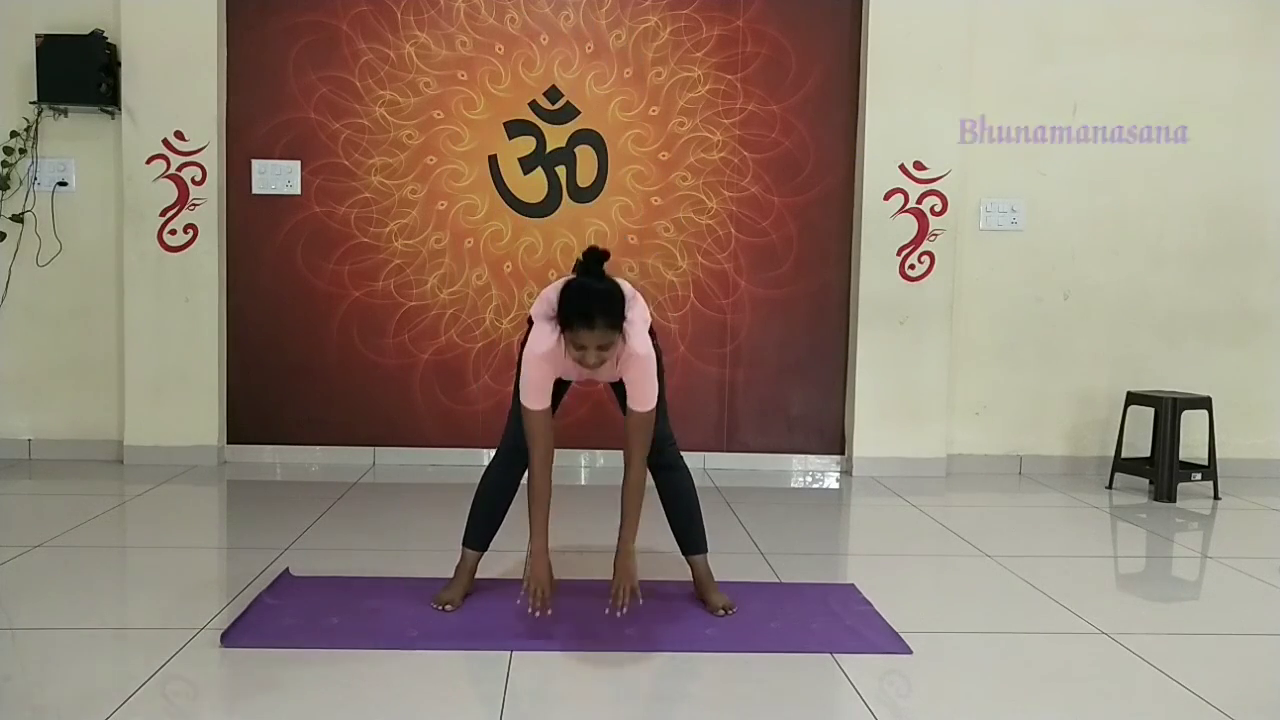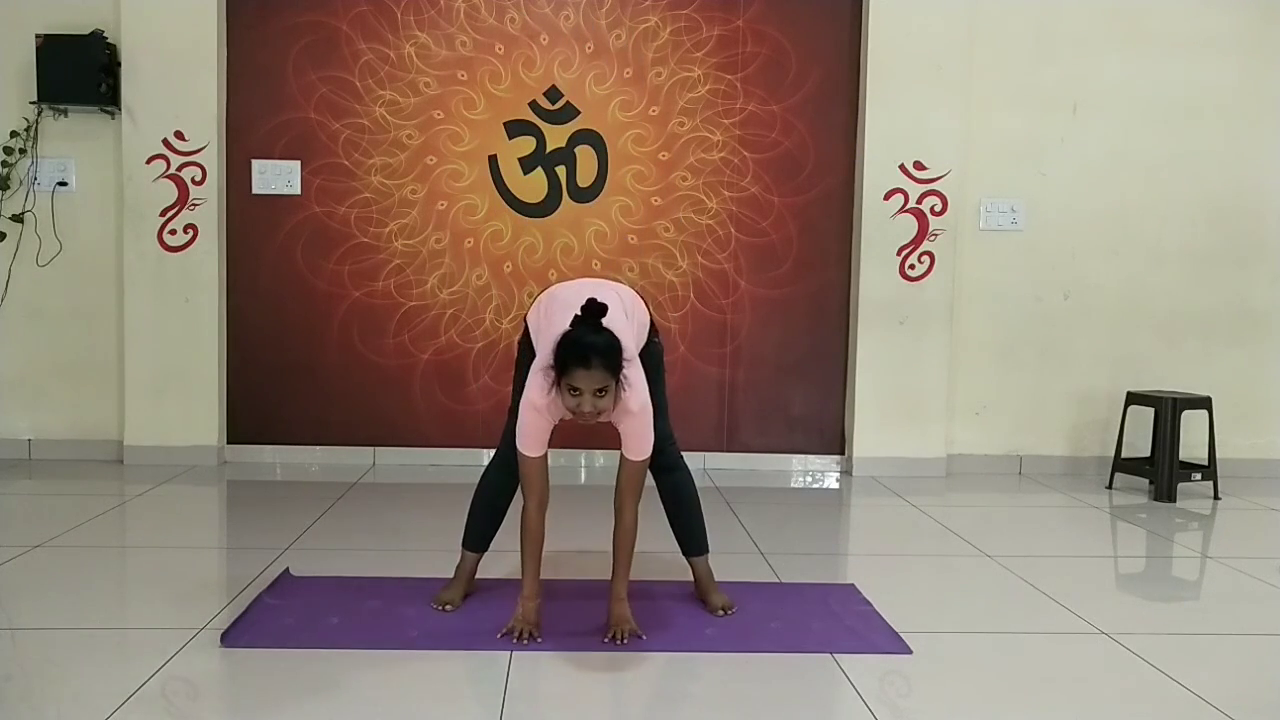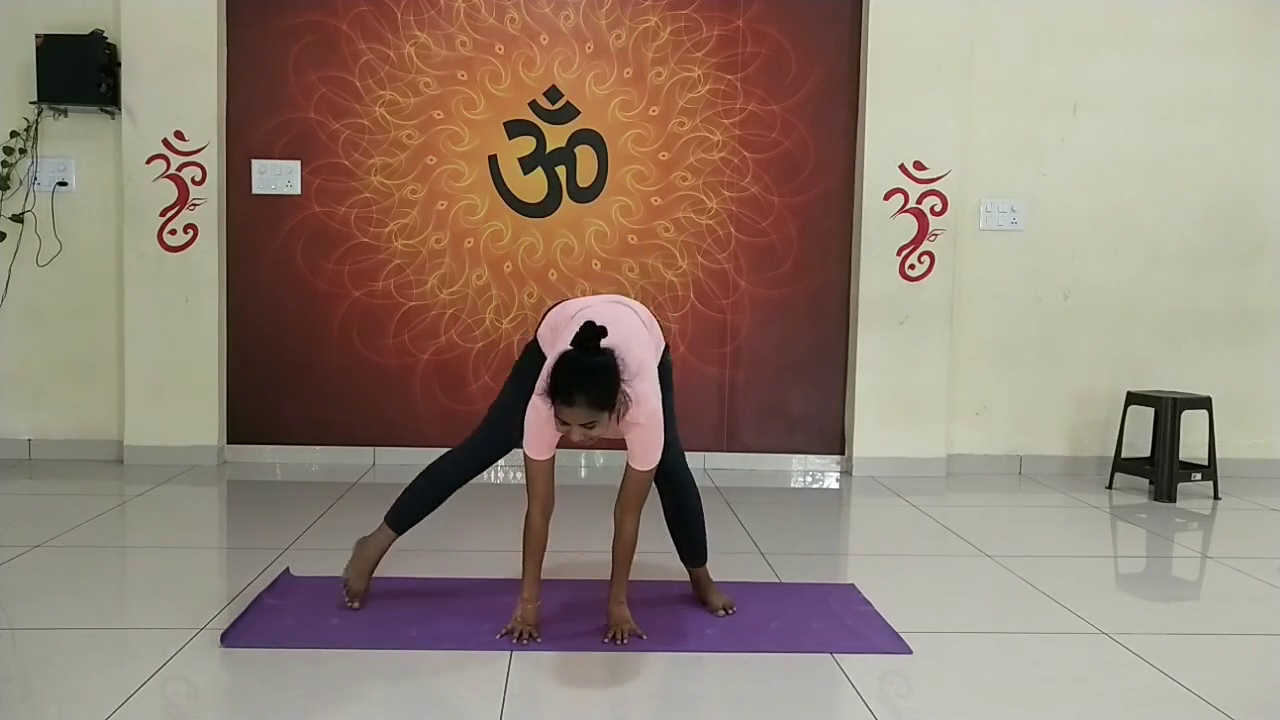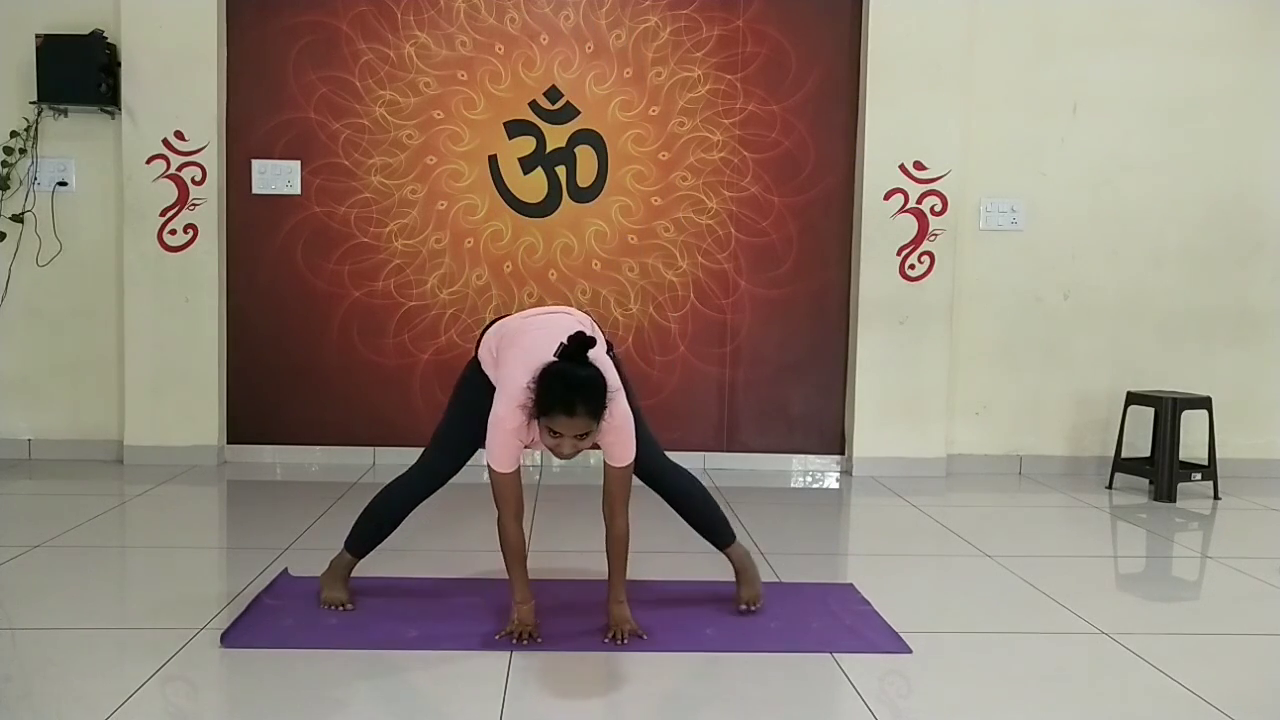
dt=0.4s
person 1, frame 1
left shoulder: (638, 347)
right shoulder: (541, 347)
left elbow: (637, 459)
right elbow: (539, 459)
left wrist: (626, 552)
right wrist: (538, 551)
left hip: (625, 337)
left knee: (663, 450)
right knee: (515, 448)
left ankle: (702, 574)
right ankle: (465, 570)
person 1, frame 2
left shoulder: (634, 398)
right shoulder: (540, 393)
left elbow: (627, 506)
right elbow: (534, 504)
left wrist: (619, 599)
right wrist: (528, 598)
left knee: (664, 455)
right knee: (510, 456)
left ankle: (703, 576)
right ankle: (465, 571)
person 1, frame 3
left shoulder: (643, 408)
right shoulder: (543, 402)
left elbow: (629, 514)
right elbow: (539, 509)
left wrist: (617, 602)
right wrist: (528, 600)
right hip: (558, 331)
left knee: (670, 469)
right knee: (477, 451)
left ankle: (700, 578)
right ankle: (376, 544)
person 1, frame 4
left shoulder: (615, 411)
right shoulder: (510, 412)
left elbow: (617, 512)
right elbow: (510, 516)
left wrist: (618, 601)
right wrist: (523, 602)
right hip: (498, 349)
left knee: (656, 467)
right knee: (429, 473)
left ankle: (739, 559)
right ankle: (340, 566)
